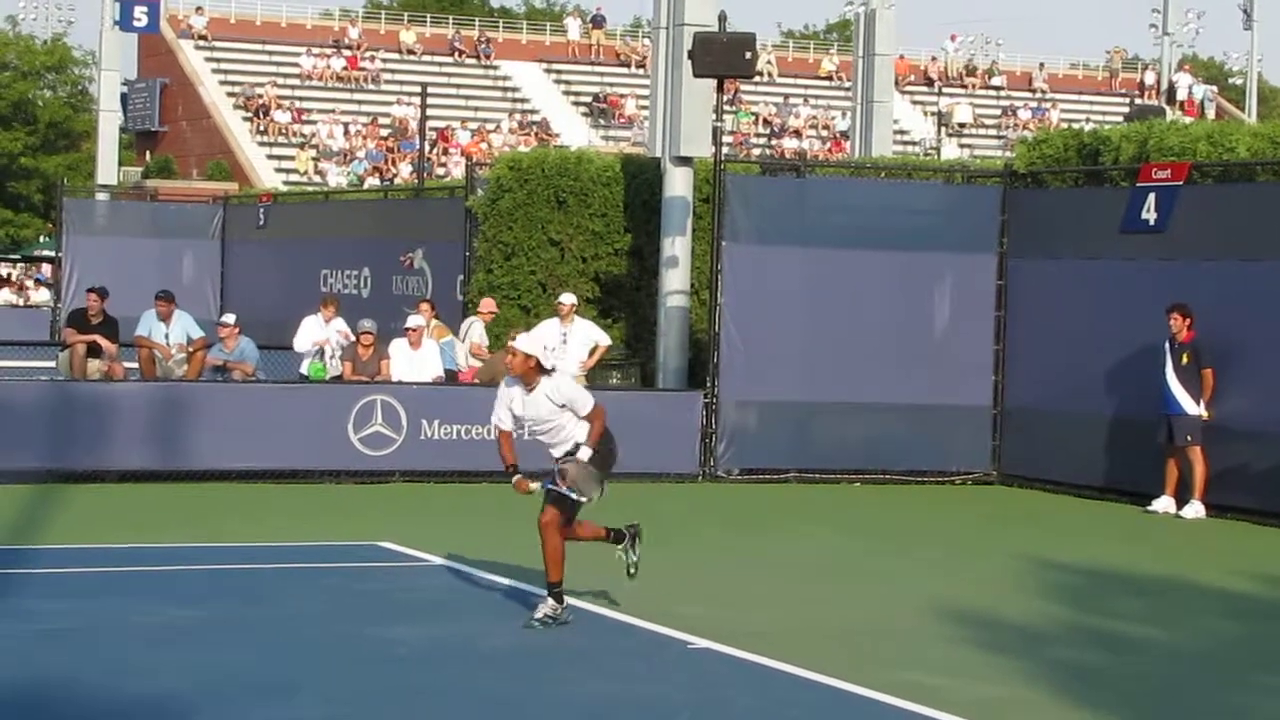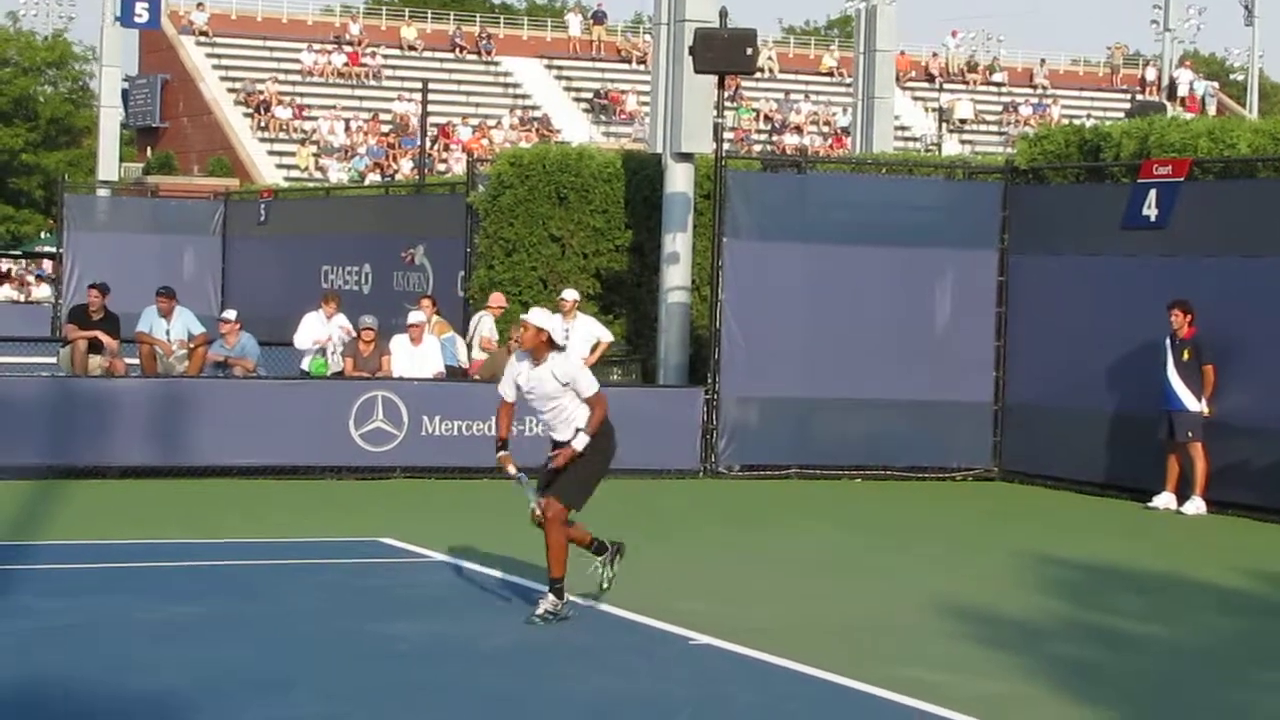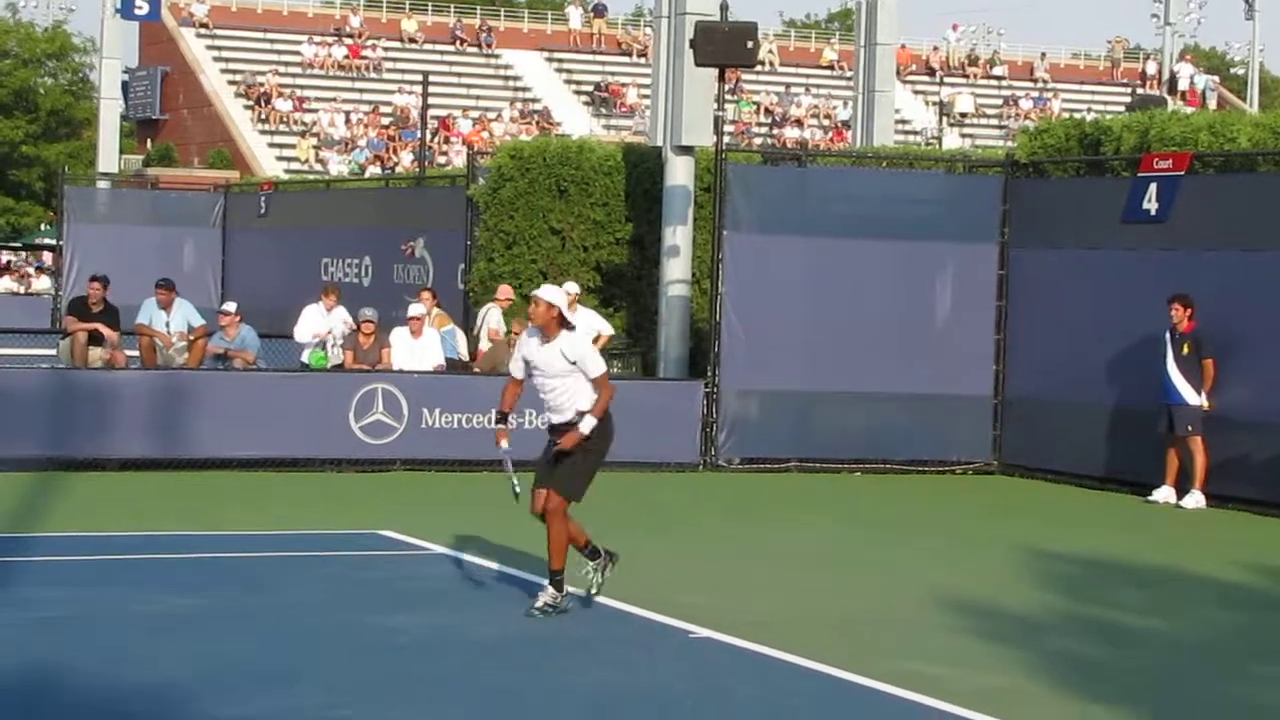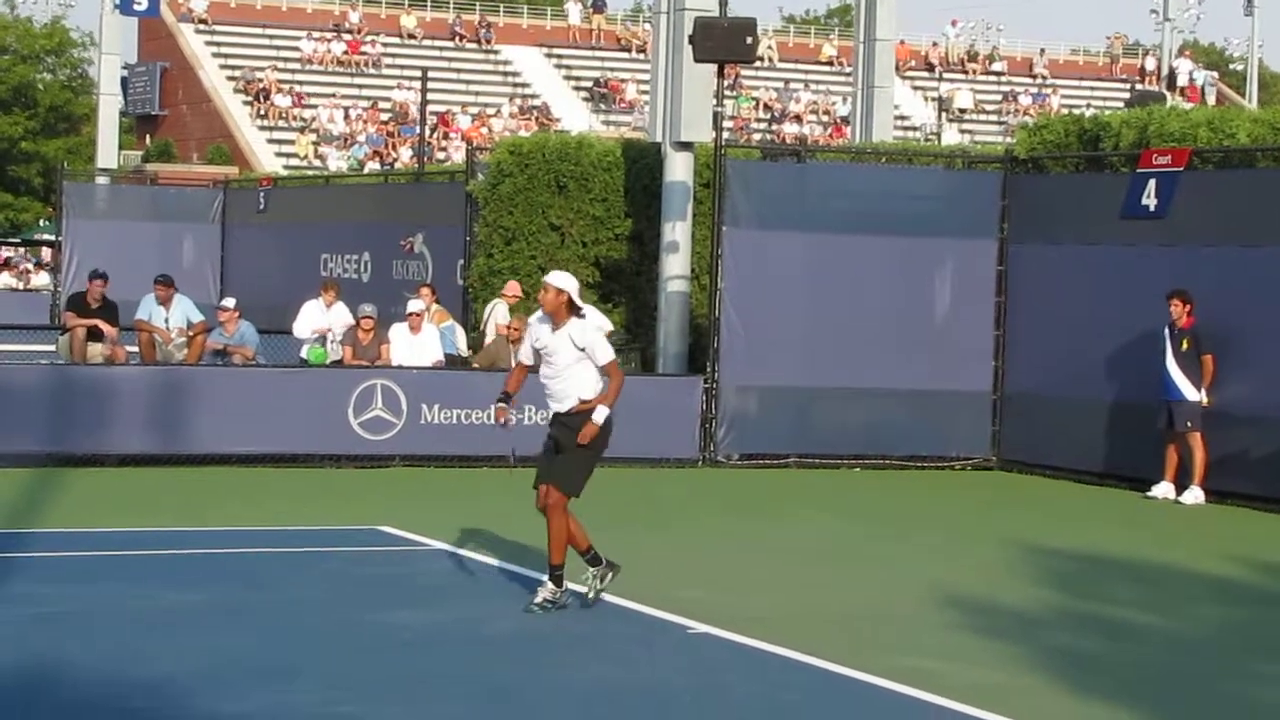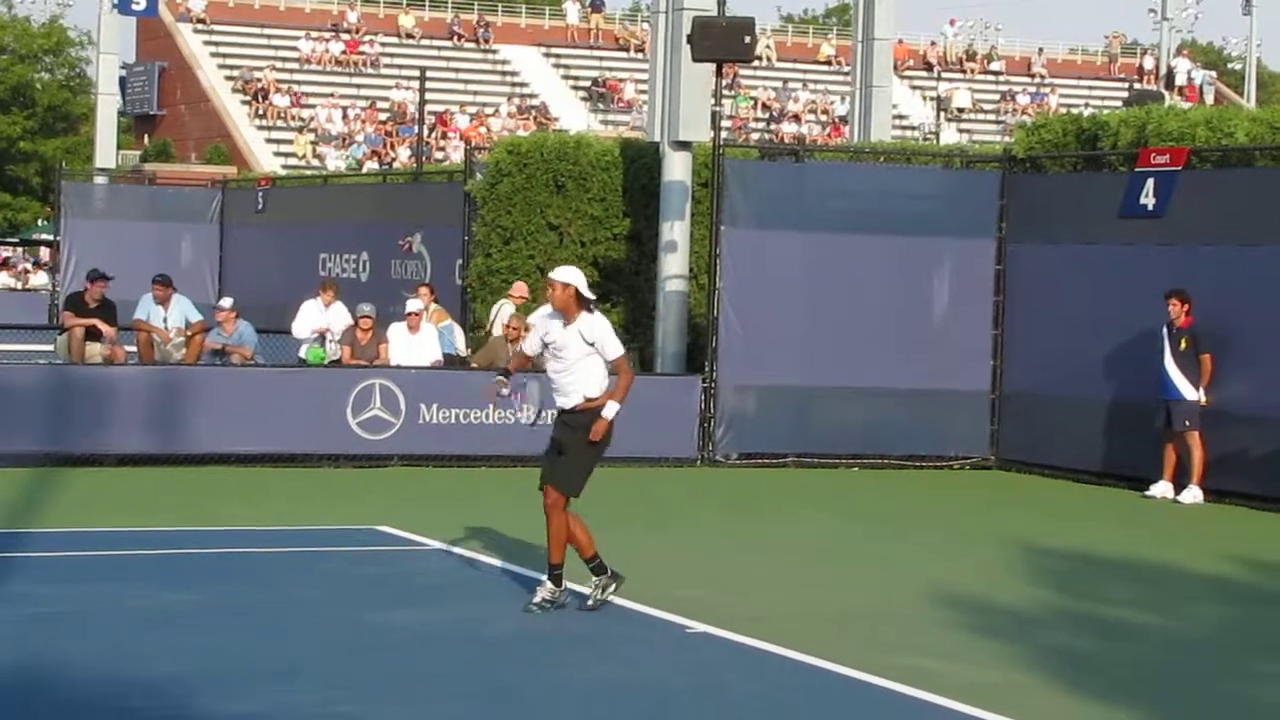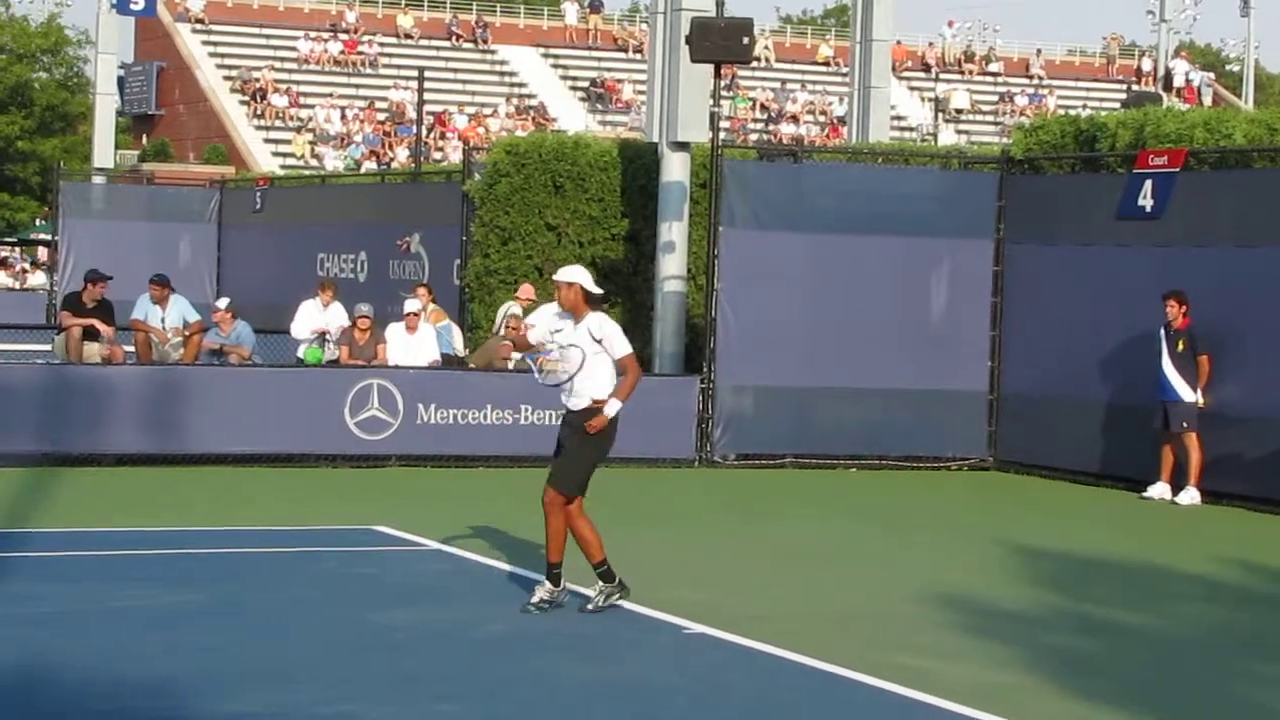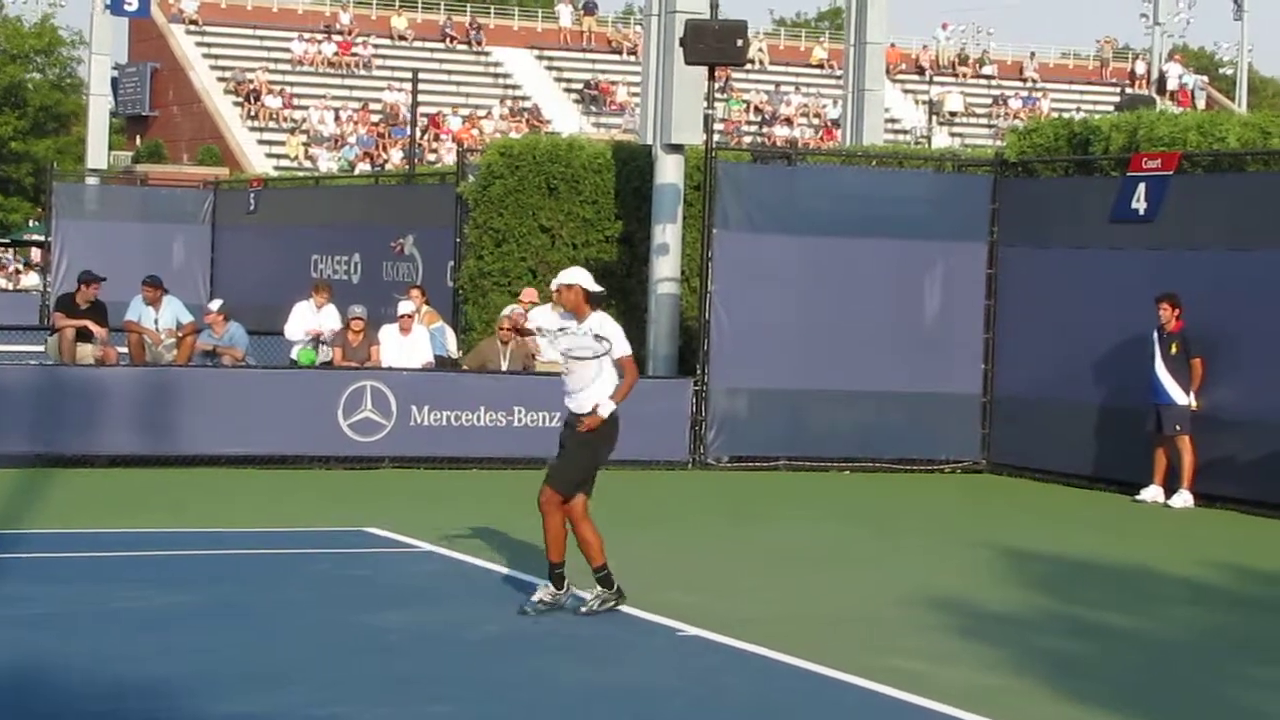
dt=0.1s
person 1, frame 1
left shoulder: (560, 387)
right shoulder: (507, 390)
left elbow: (599, 418)
right elbow: (505, 438)
left wrist: (581, 460)
right wrist: (515, 475)
left hip: (594, 453)
right hip: (568, 458)
left knee: (550, 520)
right knee: (565, 527)
left ankle: (555, 603)
right ankle: (623, 537)
person 1, frame 2
left shoulder: (567, 365)
right shoulder: (518, 362)
left elbow: (600, 406)
right elbow: (506, 406)
left wrist: (574, 447)
right wrist: (502, 449)
left hip: (592, 443)
right hip: (563, 444)
left knee: (552, 513)
right knee: (545, 517)
left ankle: (556, 599)
right ankle: (604, 551)
person 1, frame 3
left shoulder: (576, 345)
right shoulder: (527, 340)
left elbow: (606, 388)
right elbow: (514, 383)
left wrist: (581, 430)
right wrist: (502, 421)
left hip: (588, 433)
right hip: (559, 430)
left knee: (553, 507)
right knee: (539, 507)
left ankle: (556, 591)
right ankle: (598, 557)
person 1, frame 4
left shoulder: (586, 332)
right shoulder: (538, 328)
left elbow: (616, 377)
right elbow: (521, 367)
left wrist: (597, 420)
right wrist: (504, 401)
left hip: (588, 424)
right hip: (560, 422)
left knee: (554, 501)
right knee: (546, 503)
left ankle: (556, 586)
right ankle: (598, 565)
person 1, frame 5
left shoulder: (595, 327)
right shoulder: (548, 323)
left elbow: (626, 372)
right elbow: (524, 355)
left wrist: (608, 415)
right wrist: (505, 376)
left hip: (589, 423)
right hip: (565, 421)
left knee: (553, 501)
right knee: (558, 505)
left ankle: (554, 586)
right ankle: (603, 576)
person 1, frame 6
left shoulder: (603, 326)
right shoulder: (559, 322)
left elbow: (632, 371)
right elbow: (525, 341)
left wrist: (608, 412)
right wrist: (512, 343)
left hip: (594, 424)
right hip: (572, 421)
left knee: (553, 500)
right knee: (570, 507)
left ankle: (553, 586)
right ankle: (610, 583)
person 1, frame 7
left shoulder: (604, 326)
right shoulder: (567, 322)
left elbow: (631, 373)
left wrist: (604, 411)
left hip: (595, 427)
right hip: (577, 424)
left knee: (548, 499)
right knee: (574, 510)
left ankle: (555, 585)
right ankle: (607, 588)
person 2, frame 1
left shoulder: (1195, 346)
right shoulder: (1168, 345)
left elbow: (1208, 377)
left wrist: (1202, 405)
right wrist: (1169, 400)
left hip: (1188, 410)
right hip: (1170, 409)
left knee: (1194, 454)
right knee: (1171, 453)
left ankle: (1196, 504)
right ankle: (1168, 499)
person 2, frame 2
left shoulder: (1196, 342)
right shoulder: (1169, 341)
left elbow: (1209, 373)
left wrist: (1203, 401)
right wrist: (1170, 396)
left hip: (1190, 406)
right hip: (1172, 405)
left knee: (1195, 449)
right knee: (1172, 449)
left ankle: (1197, 500)
right ankle: (1169, 495)
person 2, frame 3
left shoulder: (1196, 336)
right shoulder: (1169, 335)
left elbow: (1209, 367)
left wrist: (1203, 395)
right wrist: (1170, 390)
left hip: (1189, 400)
right hip: (1171, 399)
left knee: (1195, 444)
right knee: (1171, 443)
left ankle: (1197, 494)
right ankle: (1168, 489)
person 2, frame 4
left shoulder: (1195, 332)
right shoulder: (1168, 330)
left elbow: (1208, 363)
left wrist: (1202, 391)
right wrist: (1169, 386)
left hip: (1189, 396)
right hip: (1171, 395)
left knee: (1194, 439)
right knee: (1171, 439)
left ankle: (1196, 489)
right ankle: (1167, 484)
person 2, frame 5
left shoulder: (1193, 331)
right shoulder: (1167, 330)
left elbow: (1206, 362)
left wrist: (1200, 390)
right wrist: (1167, 385)
left hip: (1187, 395)
right hip: (1169, 394)
left knee: (1192, 438)
right knee: (1169, 438)
left ankle: (1195, 488)
right ankle: (1166, 484)
person 2, frame 6
left shoulder: (1191, 333)
right shoulder: (1164, 331)
left elbow: (1204, 363)
left wrist: (1198, 391)
right wrist: (1165, 387)
left hip: (1184, 397)
right hip: (1167, 395)
left knee: (1190, 439)
right knee: (1167, 440)
left ankle: (1192, 490)
right ankle: (1164, 485)
person 2, frame 7
left shoulder: (1183, 335)
right shoulder: (1157, 334)
left elbow: (1197, 366)
left wrist: (1191, 394)
right wrist: (1158, 390)
left hip: (1177, 400)
right hip: (1160, 398)
left knee: (1182, 442)
right knee: (1160, 442)
left ankle: (1185, 493)
right ankle: (1156, 488)
